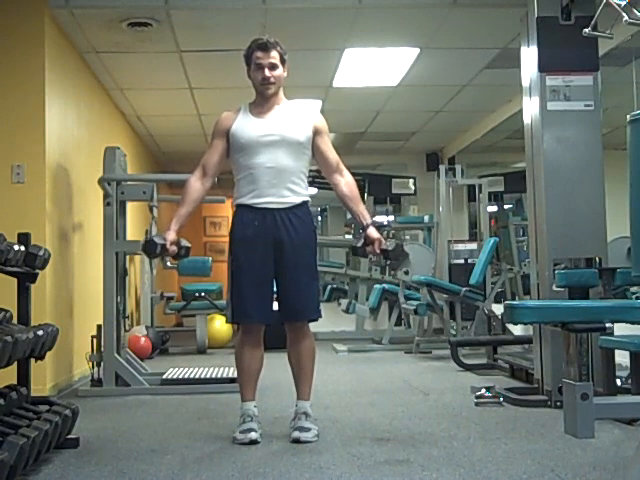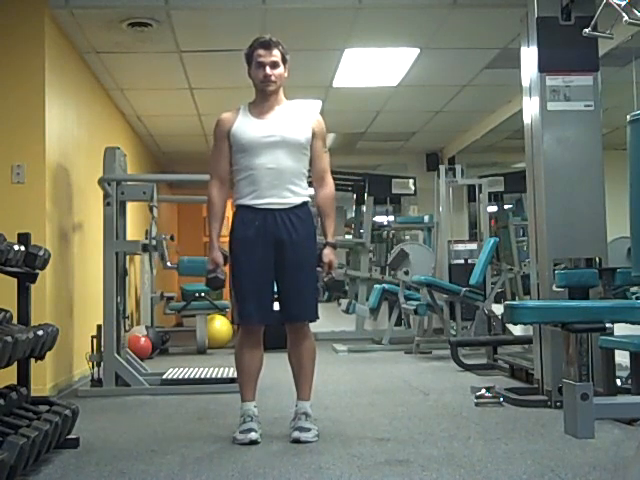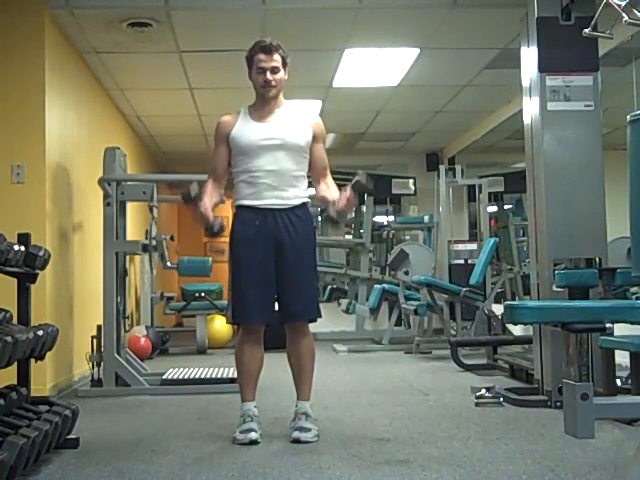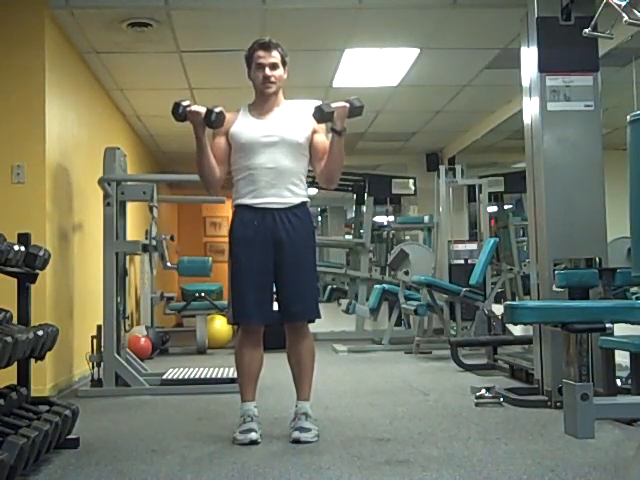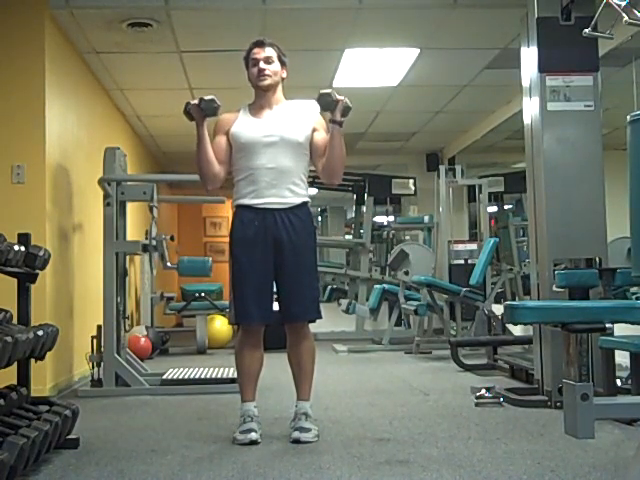
dt=1s
person 1, frame 1
left shoulder: (310, 117)
right shoulder: (230, 121)
left elbow: (338, 174)
right elbow: (203, 176)
left wrist: (367, 224)
right wrist: (174, 226)
left hip: (295, 220)
right hip: (250, 222)
left knee: (299, 320)
right knee: (250, 323)
left ankle: (303, 411)
right ankle: (248, 413)
person 1, frame 2
left shoulder: (309, 119)
right shoulder: (230, 122)
left elbow: (323, 183)
right elbow: (218, 185)
left wrist: (330, 241)
right wrist: (213, 243)
left hip: (296, 221)
right hip: (249, 224)
left knee: (299, 321)
right knee: (250, 323)
left ankle: (303, 411)
right ankle: (249, 413)
person 1, frame 3
left shoulder: (309, 121)
right shoulder: (229, 124)
left elbow: (320, 178)
right elbow: (217, 179)
left wrist: (336, 197)
right wrist: (207, 202)
left hip: (295, 220)
right hip: (249, 222)
left knee: (298, 321)
right knee: (250, 322)
left ankle: (303, 411)
right ankle: (248, 413)
person 1, frame 4
left shoulder: (308, 117)
right shoulder: (230, 122)
left elbow: (328, 179)
right elbow: (212, 183)
left wrist: (338, 131)
right wrist: (200, 134)
left hip: (294, 219)
right hip: (249, 221)
left knee: (298, 320)
right knee: (249, 322)
left ankle: (303, 411)
right ankle: (248, 413)
person 1, frame 5
left shoulder: (309, 116)
right shoulder: (230, 121)
left elbow: (333, 175)
right elbow: (211, 180)
left wrist: (336, 122)
right wrist: (201, 126)
left hip: (295, 219)
right hip: (250, 221)
left knee: (299, 319)
right knee: (250, 322)
left ankle: (303, 411)
right ankle: (249, 413)
